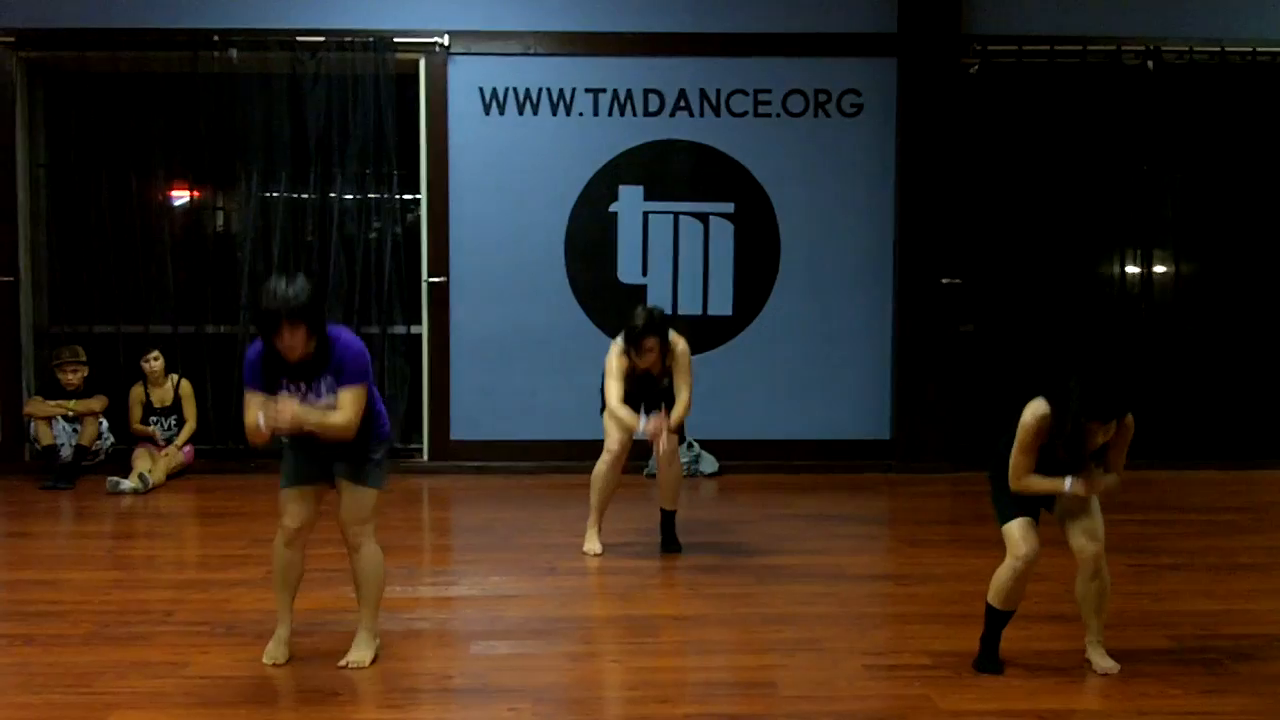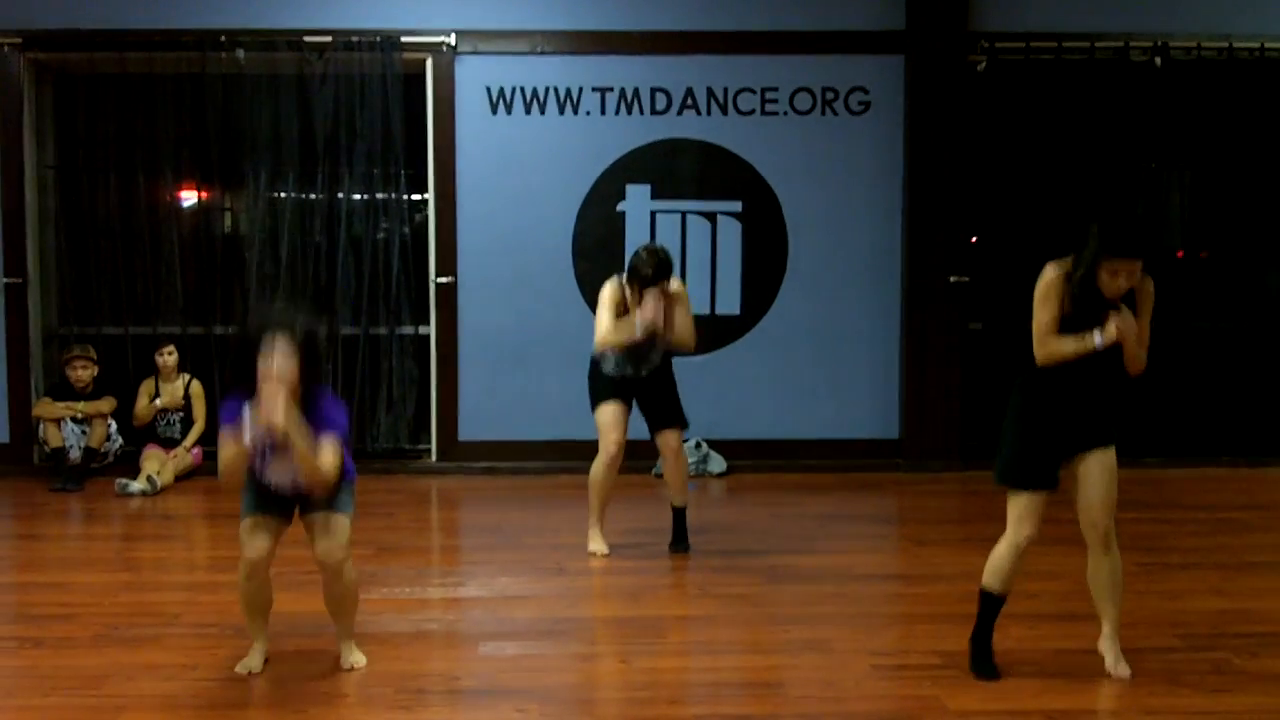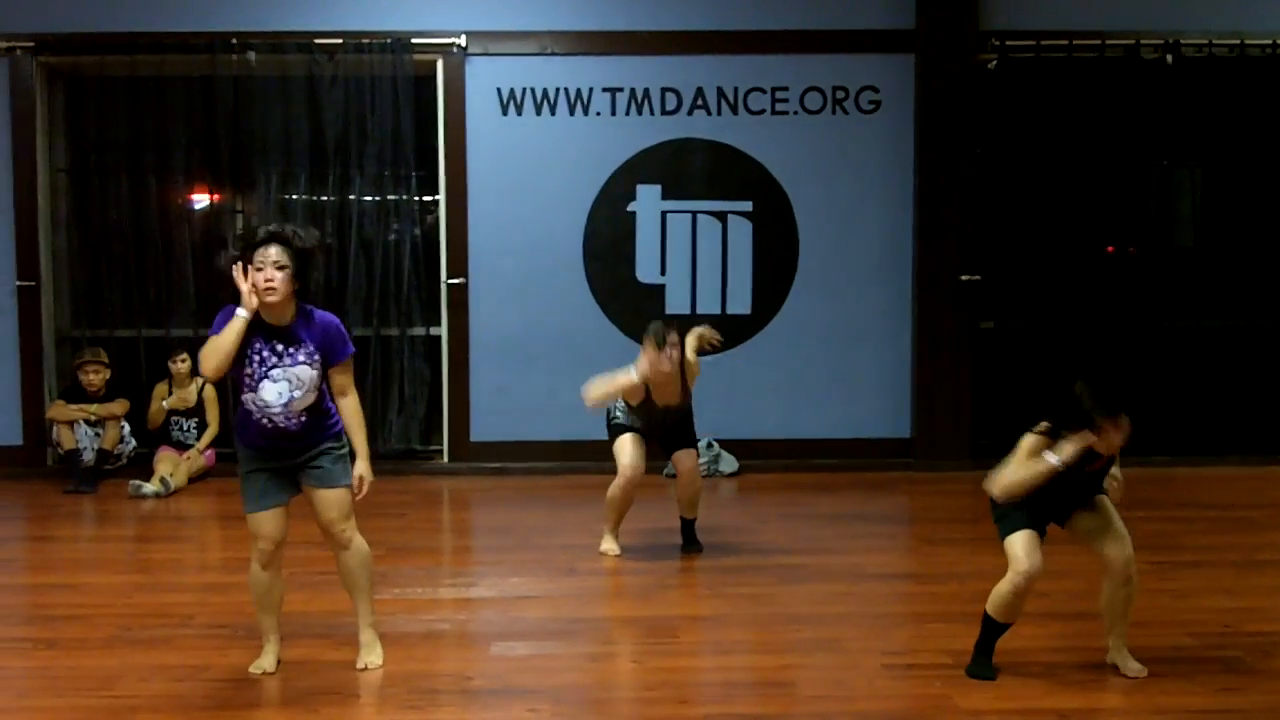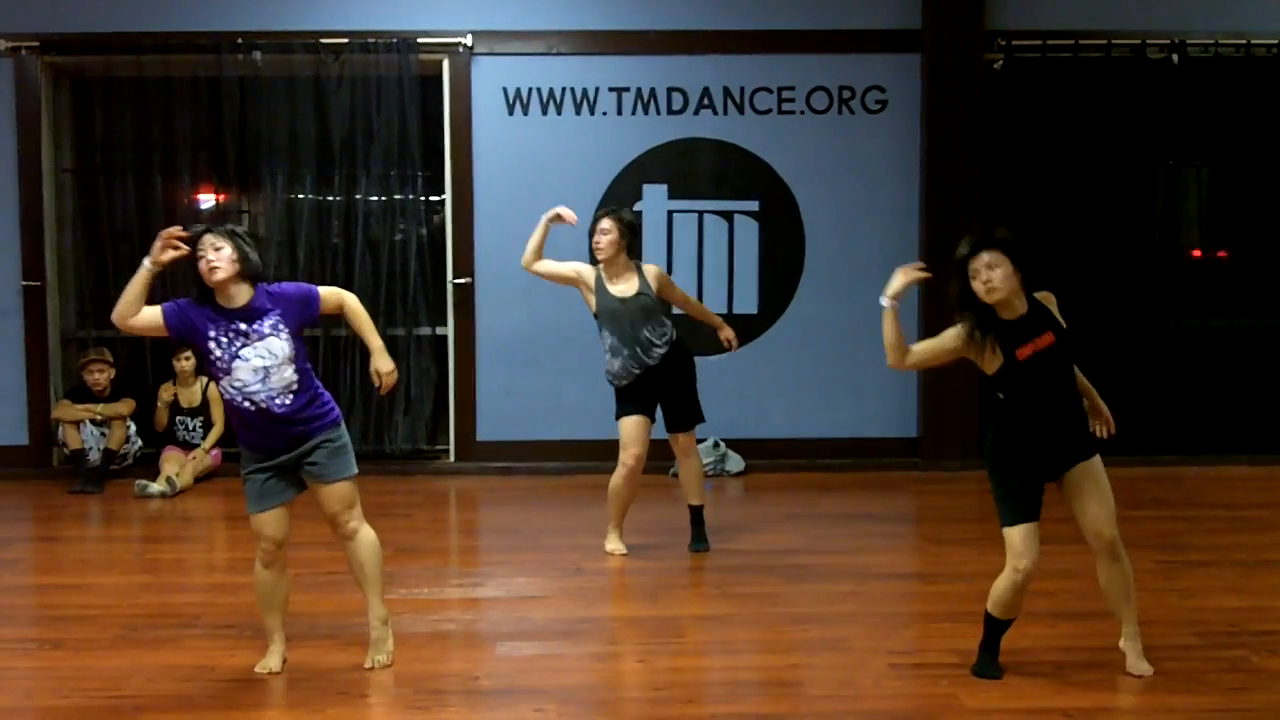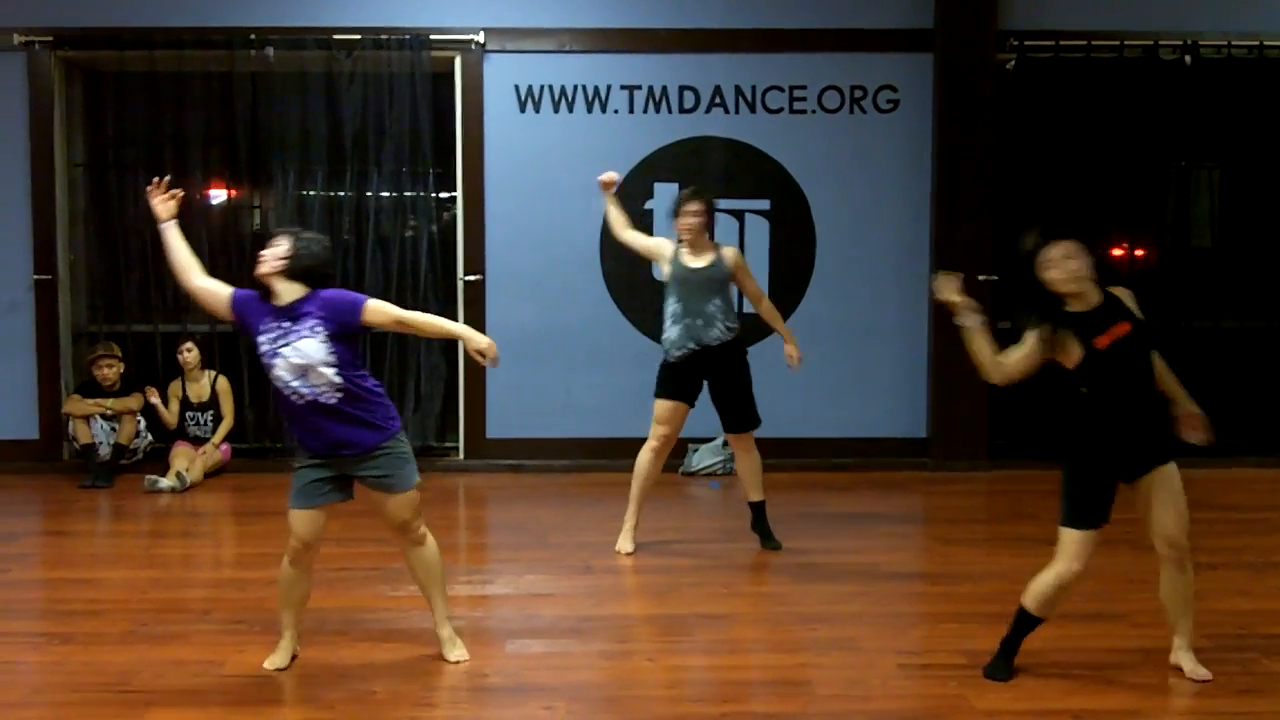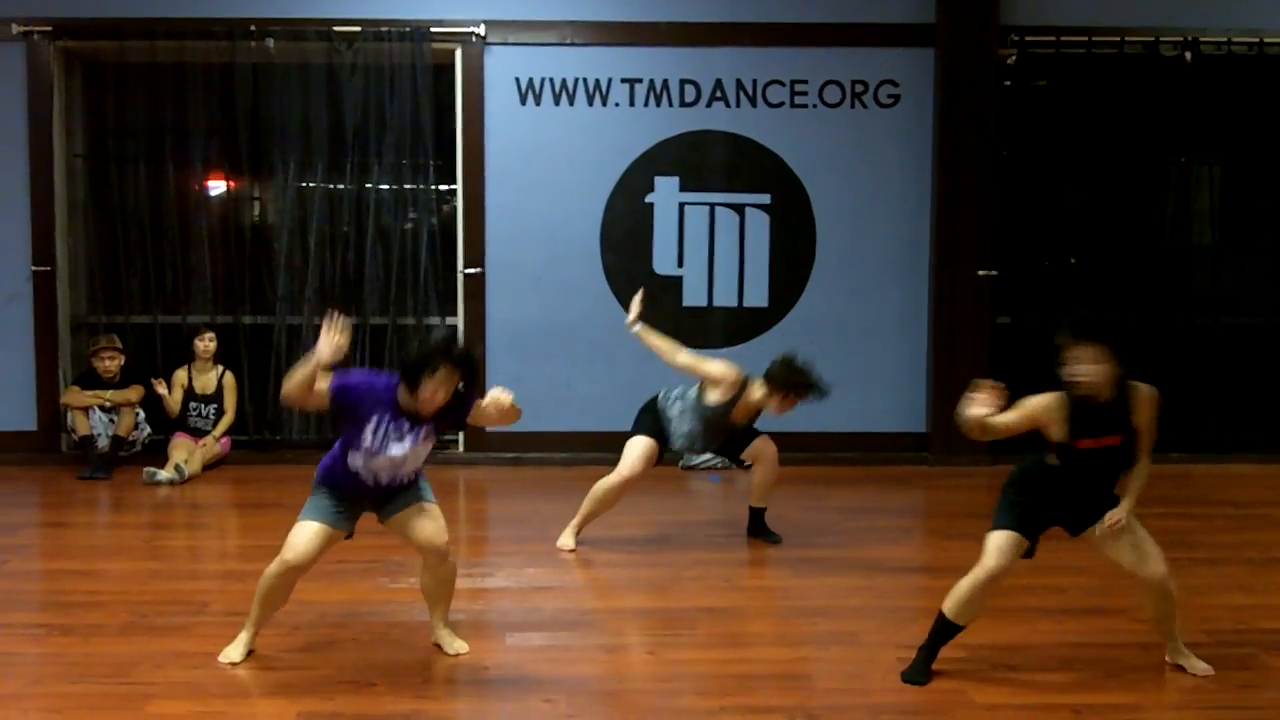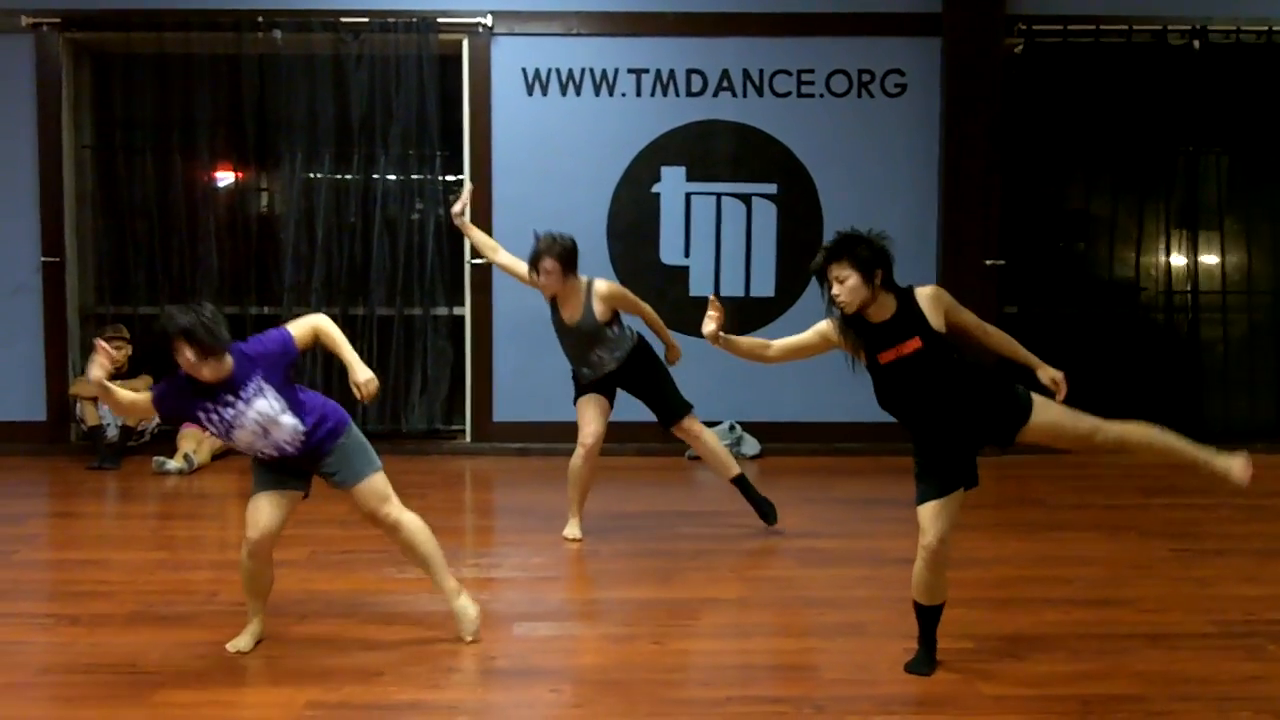
dt=0.7s
person 1, frame 1
left shoulder: (346, 348)
right shoulder: (258, 357)
left elbow: (348, 422)
right elbow: (253, 428)
left wrist: (302, 416)
right wrist: (269, 420)
left hip: (361, 441)
right hip: (302, 440)
left knee: (356, 532)
right knee: (291, 529)
left ankle: (368, 633)
right ankle: (283, 626)
person 1, frame 2
left shoulder: (328, 409)
right shoulder: (239, 406)
left elbow: (323, 479)
right elbow: (228, 470)
left wrist: (291, 428)
right wrist: (250, 429)
left hip: (323, 486)
right hip: (268, 490)
left knee: (332, 560)
right knee: (253, 561)
left ankle: (347, 642)
right ankle: (258, 644)
person 1, frame 3
left shoulder: (324, 327)
right shoulder: (233, 320)
left elbow: (345, 393)
right elbow: (209, 370)
left wrist: (362, 456)
right wrist: (245, 311)
left hip: (320, 446)
right hip: (260, 455)
left knee: (342, 532)
right knee: (266, 547)
left ankle: (367, 632)
right ankle: (270, 644)
person 1, frame 4
left shoulder: (283, 299)
right shoulder: (195, 315)
left elbow: (343, 298)
right elbow: (125, 318)
left wrist: (378, 352)
right wrist: (152, 265)
left hip: (319, 432)
right hip: (260, 451)
left knee: (349, 522)
right knee: (269, 546)
left ankle: (379, 623)
right ankle: (276, 644)
person 1, frame 5
left shoulder: (332, 305)
right shoulder: (254, 310)
left elbow: (400, 318)
right elbow: (194, 281)
left wrist: (465, 332)
right wrist: (168, 223)
left hip: (377, 438)
right hip: (317, 452)
left knee: (411, 529)
right knee: (300, 546)
left ankle: (444, 628)
right ankle: (287, 641)
person 1, frame 6
left shoulder: (447, 407)
right shoulder: (367, 389)
left elbow: (504, 413)
right elbow: (293, 395)
left wrist: (502, 403)
right wrist: (319, 362)
left hip: (401, 487)
right hip: (339, 489)
left knee: (436, 544)
right knee: (293, 560)
left ankle: (441, 628)
right ankle: (248, 634)
person 1, frame 7
left shoulder: (259, 353)
right shoulder: (182, 392)
left elbow: (316, 322)
right elbow: (131, 406)
left wrist: (356, 365)
right wrist: (101, 384)
left hip: (329, 437)
right hip: (276, 462)
left knee: (389, 513)
right knee: (257, 539)
left ankle: (454, 593)
right ankle: (255, 623)
person 2, frame 1
left shoulder: (1124, 423)
right shoulder: (1038, 418)
left elbow: (1112, 475)
right elbow: (1017, 480)
left wrist: (1100, 484)
right wrist: (1071, 485)
left hip: (1074, 478)
right hip: (1020, 478)
left knee: (1092, 552)
right knee: (1023, 554)
left ankle: (1094, 643)
right ankle: (988, 645)
person 2, frame 2
left shoulder: (1141, 290)
right shoulder: (1058, 278)
left elbow: (1133, 366)
right elbow: (1043, 351)
left wrist: (1131, 337)
right wrist: (1100, 336)
left hip: (1095, 417)
right hip: (1040, 413)
left knee: (1101, 531)
right knee: (1021, 533)
left ankle: (1109, 639)
right ankle: (980, 638)
person 2, frame 3
left shoulder: (1113, 430)
right shoulder: (1045, 437)
right elbow: (998, 488)
left wrist: (1111, 469)
right wrist: (1057, 457)
left hip: (1079, 490)
right hip: (1023, 499)
left knee: (1122, 559)
right knee: (1025, 570)
left ankle: (1117, 647)
right ankle: (982, 652)
person 2, frame 4
left shoulder: (1046, 304)
right shoulder: (975, 336)
right elbow: (900, 359)
left wrist: (1092, 398)
right wrist: (890, 300)
left hip: (1072, 438)
right hip: (1015, 454)
left knee: (1107, 541)
right knee: (1022, 566)
left ankle: (1131, 640)
right ankle: (987, 650)
person 2, frame 5
left shoulder: (1123, 299)
right shoulder: (1055, 332)
right elbow: (999, 372)
left wrist: (1182, 402)
right wrist: (968, 315)
left hip: (1149, 438)
right hip: (1093, 449)
left knee: (1176, 548)
right knee: (1070, 565)
left ankle: (1183, 647)
right ankle: (1007, 650)
person 2, frame 6
left shoulder: (1143, 398)
right shoulder: (1052, 405)
left elbow: (1140, 459)
right elbow: (985, 431)
left wrist: (1125, 506)
right wrist: (977, 419)
left hip: (1090, 494)
right hip: (1033, 493)
left knee: (1156, 575)
right knee: (990, 568)
left ankle: (1176, 650)
right ankle: (926, 655)
person 2, frame 7
left shoulder: (929, 299)
right shoulder: (841, 330)
left elbow: (982, 331)
right elbow: (772, 351)
left wrist: (1039, 365)
right wrist: (721, 338)
left hip: (991, 404)
right hip: (937, 439)
left knee: (1104, 433)
right knee: (932, 545)
left ankle: (1215, 460)
right ankle: (926, 647)
person 3, frame 1
left shoulder: (678, 347)
right shoulder: (618, 353)
left elbow: (684, 398)
right elbow: (614, 403)
left wrist: (669, 426)
right wrist: (641, 424)
left hip: (663, 388)
right hip: (627, 389)
left knee: (668, 450)
right knee: (615, 448)
left ankle: (668, 527)
right ankle: (592, 528)
person 3, frame 2
left shoulder: (675, 293)
right shoulder: (613, 290)
left elbow: (688, 341)
right elbow: (601, 340)
left wrist: (663, 323)
right wrist: (639, 324)
left hip: (655, 373)
right hip: (611, 373)
left knee: (673, 446)
right knee: (612, 446)
left ankle: (680, 531)
right ankle: (595, 530)
person 3, frame 3
left shoulder: (688, 367)
right shoulder: (630, 382)
left elbow: (694, 335)
right elbow: (590, 395)
left wrist: (702, 335)
right wrist: (638, 373)
right hip: (629, 420)
left knee: (691, 472)
right knee: (631, 472)
left ankle: (689, 532)
right ankle: (610, 533)
person 3, frame 4
left shoulder: (651, 274)
right shoulder: (586, 277)
left elbow: (685, 302)
right elbow: (530, 263)
left wrist: (720, 324)
right wrist: (547, 222)
left hip: (672, 363)
right hip: (632, 378)
left knee: (685, 444)
right knee: (631, 459)
left ankle: (697, 525)
right ankle: (613, 532)
person 3, frame 5
left shoulder: (729, 257)
right shoulder: (666, 252)
left elbow: (759, 300)
right elbow: (622, 232)
left wrist: (787, 338)
right wrist: (610, 195)
left hip: (726, 354)
right hip: (682, 358)
left knee: (742, 440)
right knee: (659, 439)
left ankle: (760, 520)
right ankle: (630, 525)
person 3, frame 6
left shoulder: (760, 405)
right shoulder: (730, 380)
right elbow: (679, 357)
right wrist: (637, 324)
left hip: (705, 427)
right hip: (662, 415)
left knee: (766, 452)
right knee: (626, 474)
left ankle: (756, 523)
right ankle: (573, 528)
person 3, frame 7
left shoulder: (603, 292)
right shoulder: (545, 285)
left elbow: (643, 309)
right elbow: (497, 254)
left wrist: (670, 344)
right wrist: (461, 220)
left hip: (633, 362)
right hip: (590, 374)
left knee: (689, 427)
right knee: (588, 442)
left ankle: (751, 494)
right ankle: (573, 519)
